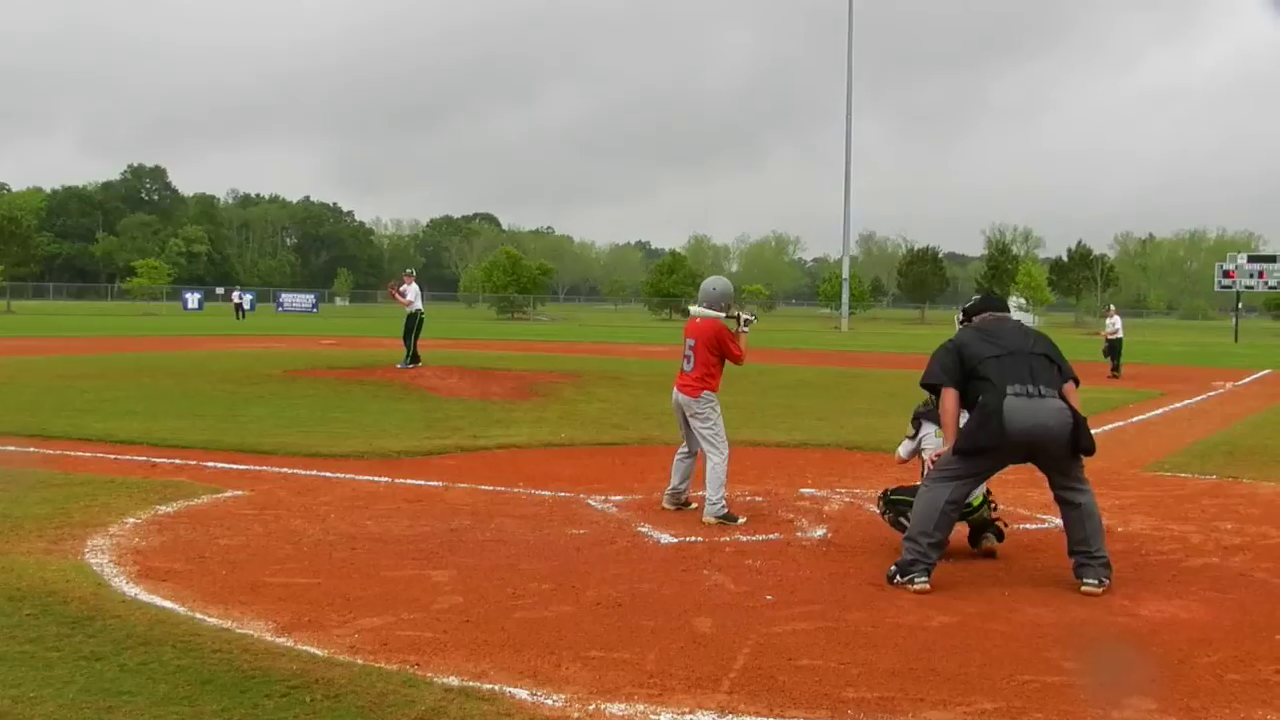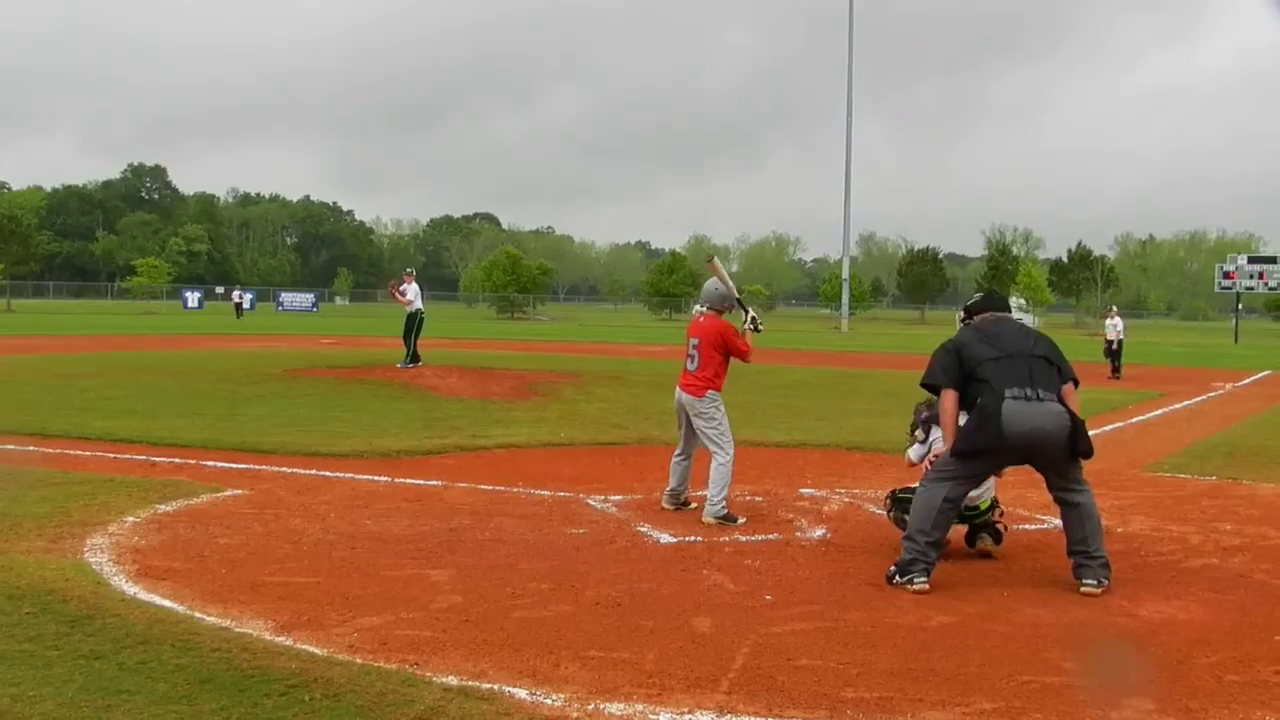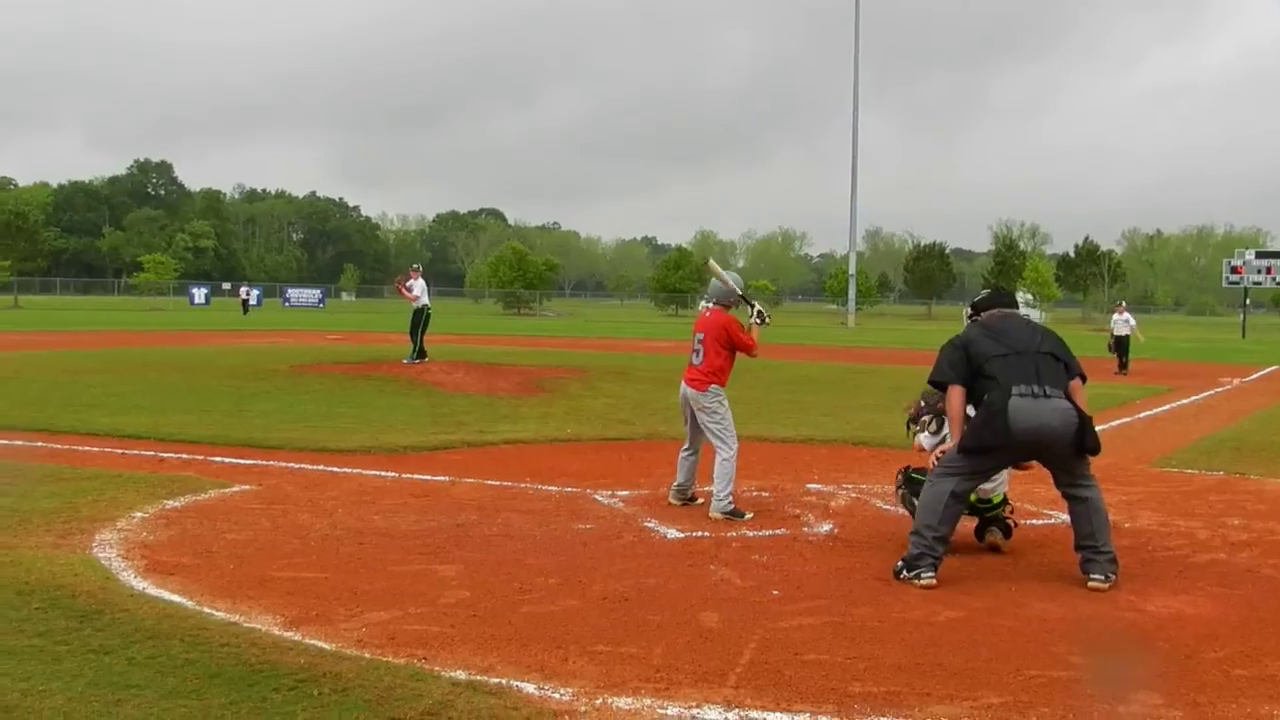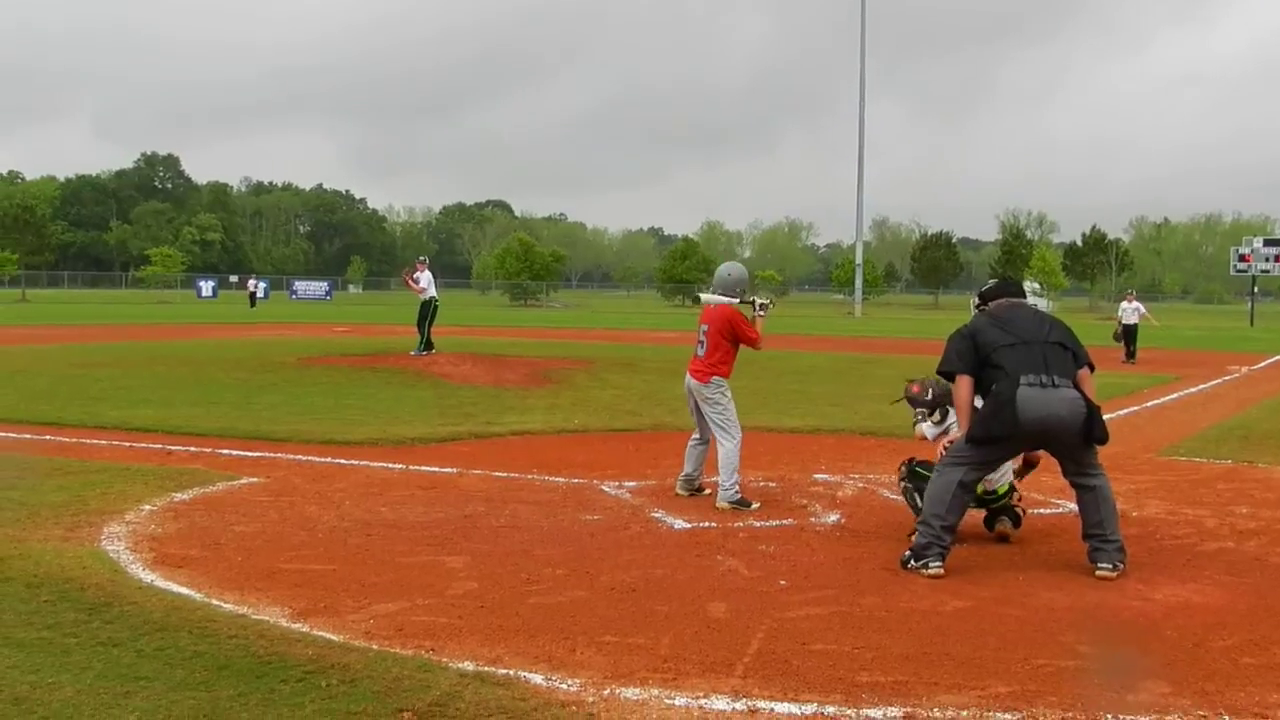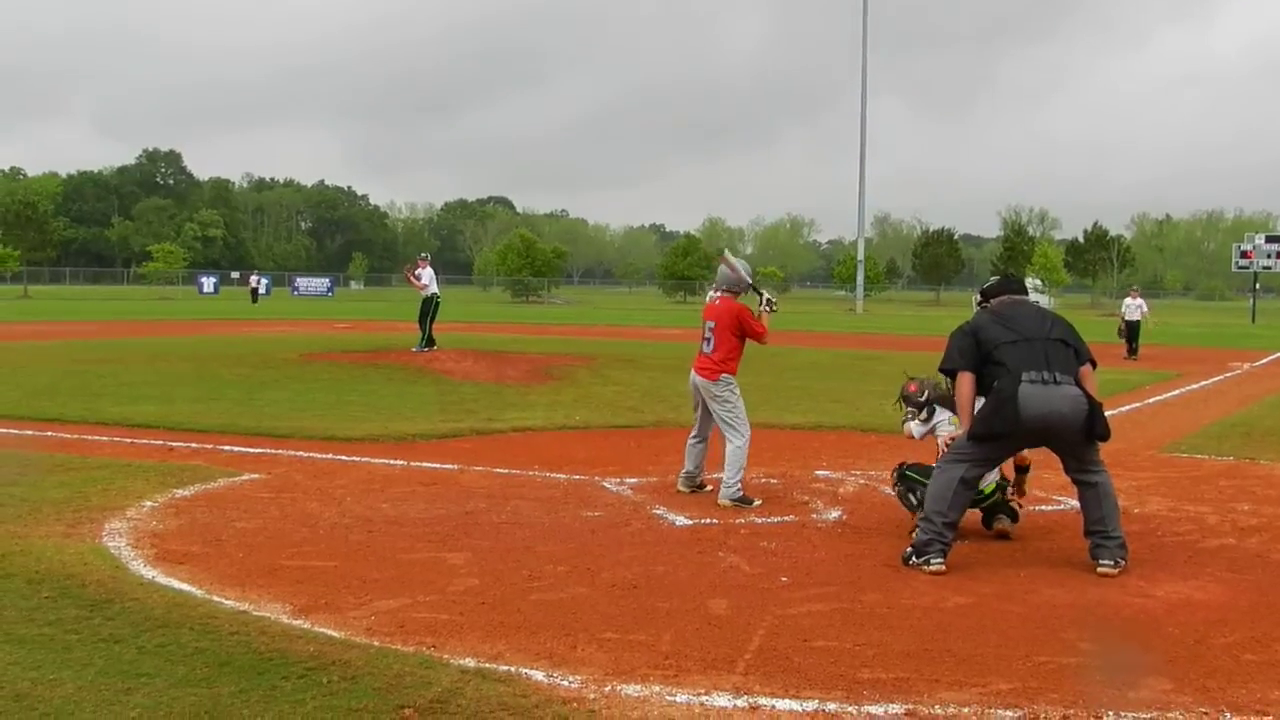
dt=0.2s
person 1, frame 1
left shoulder: (960, 341)
right shoulder: (1038, 337)
left elbow: (949, 393)
right elbow: (1069, 386)
left wrist: (950, 446)
right wrist: (1075, 434)
left hip: (1003, 413)
right hip: (1055, 413)
left knee: (941, 482)
right knee: (1075, 489)
left ankle: (913, 569)
right ankle: (1094, 571)
person 1, frame 2
left shoulder: (960, 341)
right shoulder: (1039, 338)
left elbow: (949, 394)
right elbow: (1068, 388)
left wrist: (949, 446)
right wrist: (1074, 436)
left hip: (1000, 415)
right hip: (1052, 416)
left knee: (939, 482)
right knee: (1074, 490)
left ankle: (913, 569)
right ankle: (1093, 572)
person 1, frame 3
left shoulder: (968, 337)
right shoulder: (1046, 334)
left elbow: (956, 390)
right elbow: (1075, 384)
left wrist: (956, 442)
right wrist: (1081, 432)
left hip: (1007, 412)
right hip: (1059, 413)
left knee: (946, 477)
right knee: (1082, 485)
left ankle: (920, 565)
right ankle: (1100, 568)
person 1, frame 4
left shoulder: (975, 327)
right shoulder: (1054, 323)
left elbow: (964, 380)
right elbow: (1084, 373)
left wrist: (963, 432)
right wrist: (1090, 423)
left hip: (1015, 402)
right hip: (1068, 403)
left knee: (954, 467)
right knee: (1090, 475)
left ankle: (928, 554)
right ankle: (1109, 556)
person 1, frame 5
left shoulder: (977, 324)
right shoulder: (1056, 320)
left elbow: (966, 376)
right elbow: (1086, 370)
left wrist: (965, 429)
right wrist: (1092, 419)
left hip: (1017, 399)
right hip: (1070, 400)
left knee: (955, 464)
right knee: (1092, 472)
left ankle: (929, 550)
right ankle: (1110, 553)
person 2, frame 1
left shoulder: (692, 322)
right shoulder: (718, 327)
right elbow: (739, 358)
left wrist: (736, 327)
right wrist: (743, 329)
left hip: (681, 392)
right hip: (700, 397)
left knee: (690, 447)
right knee: (717, 452)
left ankle: (674, 496)
right ankle: (715, 509)
person 2, frame 2
left shoulder: (695, 322)
right shoulder: (722, 327)
right elbow: (746, 355)
left wrist: (743, 329)
right wrist: (748, 327)
left hip: (683, 392)
right hip: (704, 396)
left knee: (686, 448)
right knee: (723, 452)
left ankle: (673, 496)
right ankle: (715, 510)
person 2, frame 3
left shoulder: (702, 317)
right shoulder: (727, 321)
right elbow: (752, 350)
left wrist: (751, 322)
right wrist: (754, 322)
left hip: (688, 386)
right hip: (708, 391)
left knee: (692, 443)
right knee: (727, 447)
left ankle: (681, 492)
right ankle: (722, 505)
person 2, frame 4
left shoulder: (708, 309)
right shoulder: (731, 313)
right elbow: (757, 342)
left wrist: (754, 314)
right wrist: (759, 314)
left hip: (693, 377)
right hip: (712, 382)
left knee: (702, 433)
right knee: (730, 437)
left ankle: (688, 482)
right ankle: (728, 495)
person 2, frame 5
left shoulder: (710, 306)
right shoulder: (738, 309)
right elbow: (763, 337)
left wrist: (759, 311)
right wrist: (765, 309)
left hip: (698, 374)
right hip: (718, 380)
left knee: (701, 430)
right knee: (739, 435)
left ankle: (689, 479)
right ankle: (731, 492)
